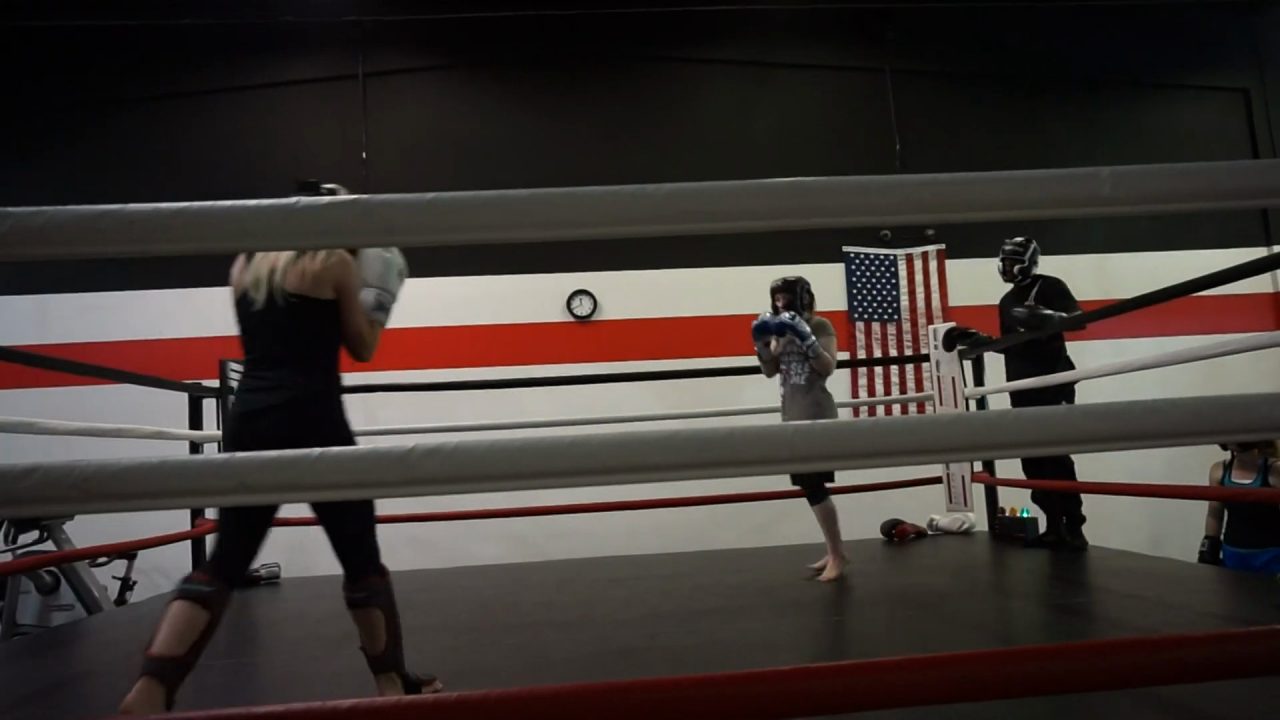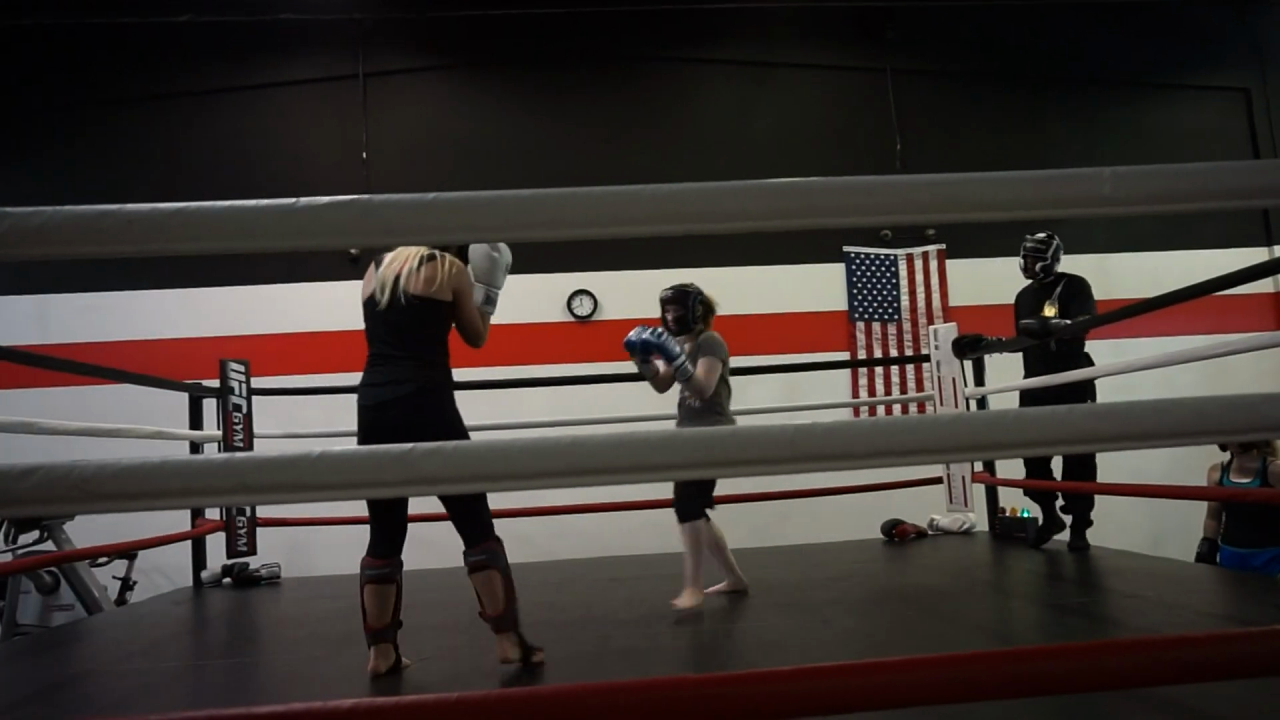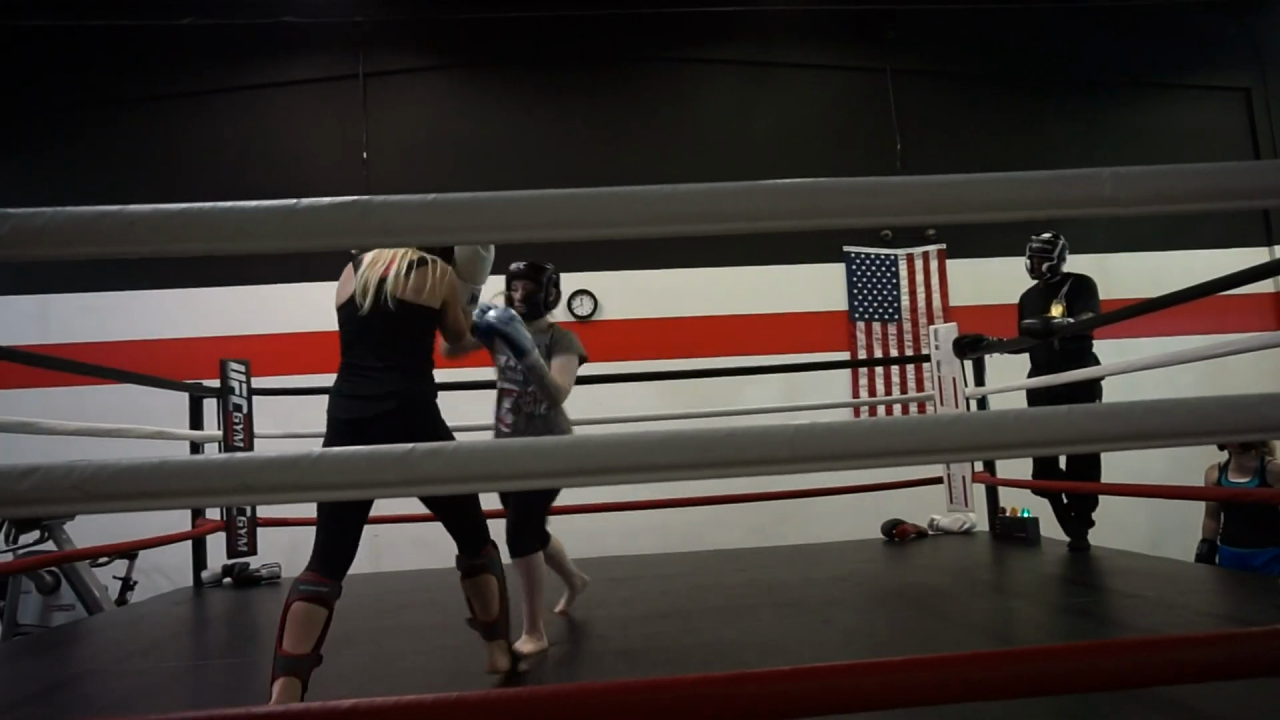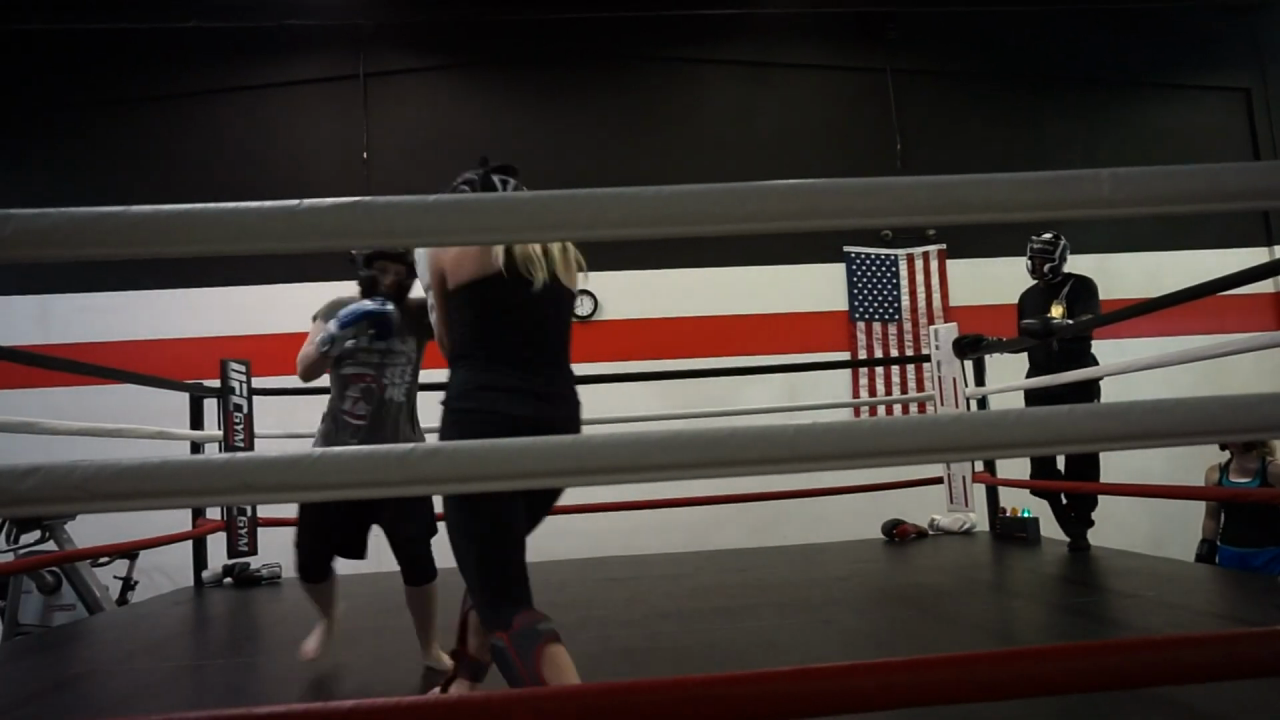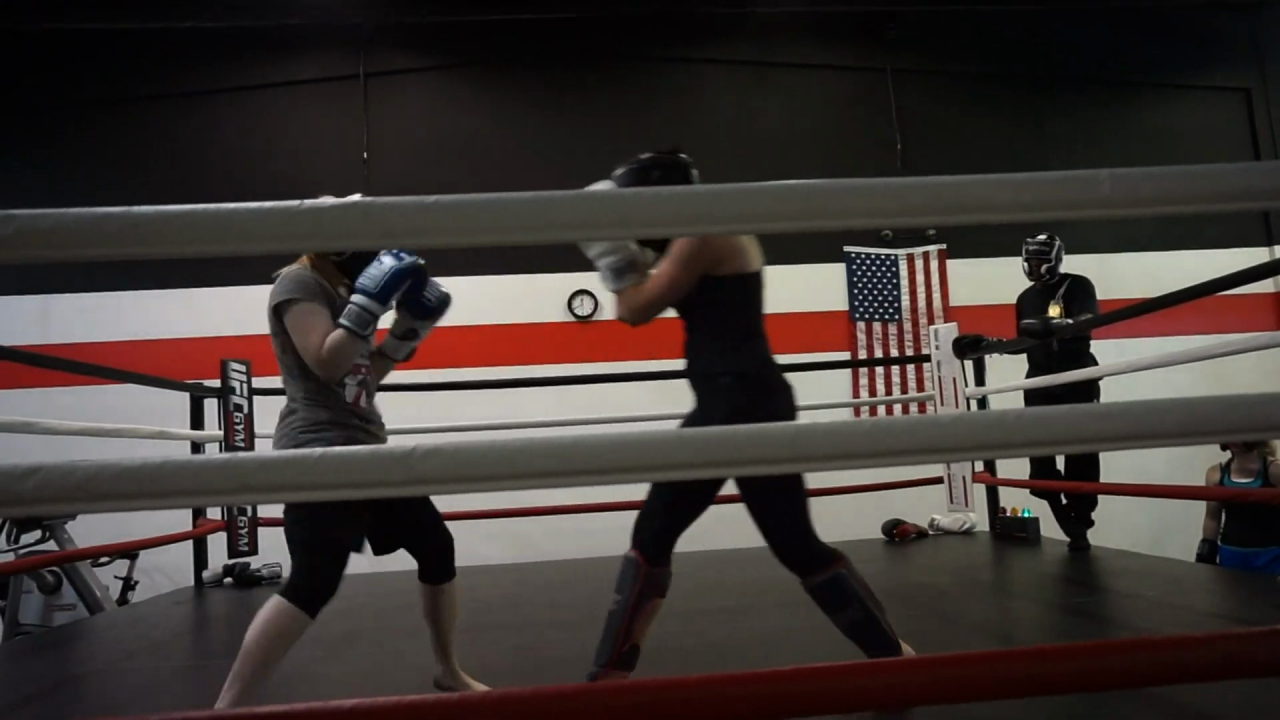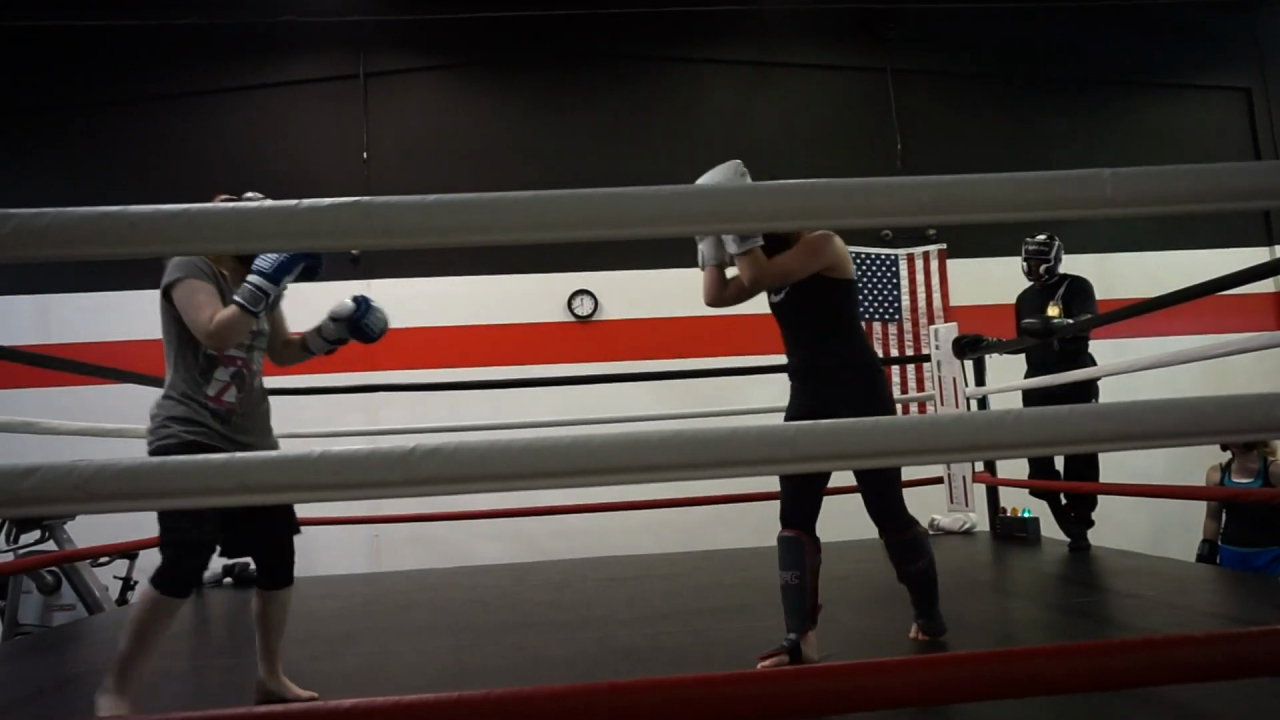
dt=0.7s
person 1, frame 1
left shoulder: (246, 262)
right shoulder: (335, 261)
right elbow: (362, 348)
right wrist: (377, 299)
left hip: (250, 418)
right hip: (311, 419)
left knee: (226, 562)
right knee: (361, 554)
person 1, frame 2
left shoulder: (375, 270)
right shoulder: (452, 268)
right elbow: (476, 337)
right wrist: (484, 294)
left hip: (375, 408)
right hip: (427, 406)
left knee: (384, 537)
right knee: (477, 529)
left ankle: (381, 652)
right ankle: (509, 642)
person 1, frame 3
left shoulder: (352, 271)
right shoulder: (438, 273)
right elbow: (457, 335)
right wrist: (467, 290)
left hip: (348, 420)
right hip: (410, 418)
left knee: (327, 560)
right knee: (473, 535)
left ankle: (284, 690)
right ankle: (500, 652)
person 1, frame 4
left shoulder: (452, 245)
right shoulder: (561, 248)
left elbow: (452, 343)
left hip: (481, 421)
right hip: (555, 424)
left knee: (504, 603)
right knee: (497, 562)
right ankle: (464, 683)
person 1, frame 5
left shoulder: (703, 233)
right shoulder: (691, 245)
left elbow: (636, 311)
right elbow: (637, 310)
left wrist: (614, 253)
right wrist: (619, 251)
left hip: (751, 402)
right hip: (719, 406)
left knee: (797, 548)
right knee: (651, 534)
left ankle: (892, 656)
right ankle: (612, 674)
person 1, frame 6
left shoulder: (821, 241)
right shoulder: (774, 258)
left elbow: (758, 279)
right elbow: (716, 295)
right wrist: (713, 235)
left hip: (858, 388)
right hip: (808, 396)
left knee: (887, 512)
right knee: (795, 516)
left ankle: (928, 613)
right ankle: (799, 639)
person 2, frame 1
left shoulder: (819, 325)
right shoulder: (783, 329)
left elbow: (828, 367)
right elbow: (770, 371)
left wrist: (805, 337)
right wrist: (762, 342)
left hip: (815, 415)
right hip: (792, 415)
left knee: (813, 484)
right knee: (809, 484)
left ankle: (837, 557)
right ankle: (834, 553)
person 2, frame 2
left shoulder: (710, 342)
right shoulder: (681, 342)
left elbow: (703, 389)
right elbow: (662, 385)
left wrist: (673, 355)
right wrist: (644, 358)
left knee: (686, 501)
right knee: (692, 507)
left ankle: (693, 586)
right ankle: (734, 577)
person 2, frame 3
left shoulder: (561, 339)
right shoulder: (500, 325)
left elbow: (557, 393)
right elbow: (453, 350)
left wrist: (527, 351)
right wrist: (473, 330)
right hip: (509, 445)
left knee: (523, 530)
right knee: (531, 527)
left ankle: (534, 632)
right ankle: (574, 581)
person 2, frame 4
left shoulder: (417, 313)
right shoulder: (339, 310)
right elbow: (305, 370)
right wrist: (339, 328)
right hip: (339, 451)
left knee: (415, 555)
right knee: (312, 559)
left ankle: (430, 646)
right ankle: (327, 620)
person 2, frame 5
left shoulder: (341, 292)
right shoulder: (301, 284)
right elbow: (326, 365)
left wrist: (414, 322)
right wrist: (369, 301)
left hip: (357, 449)
right hip: (321, 446)
left knee: (435, 545)
right knee: (314, 581)
left ankle: (449, 673)
right ankle: (225, 713)
person 2, frame 6
left shoulder: (254, 281)
right shoulder: (189, 269)
left elbow: (282, 352)
right elbow: (217, 336)
left wrist: (337, 326)
right wrist: (267, 277)
left hip: (251, 441)
right hip: (189, 437)
left knee: (278, 555)
right knee: (186, 564)
left ankle: (271, 676)
person 3, frame 1
left shoulder: (1049, 287)
right shoulder: (1008, 300)
left wrist: (1040, 314)
right wrist: (975, 338)
left hip: (1051, 382)
right hip: (1022, 387)
left knee: (1054, 455)
right knee: (1033, 457)
left ankle: (1073, 527)
right ankle: (1055, 525)
person 3, frame 2
left shoulder: (1074, 285)
right shoulder: (1024, 296)
left elbow: (1085, 322)
left wrist: (1049, 325)
left hip: (1072, 382)
right hip: (1036, 384)
left knee: (1077, 456)
right knee: (1033, 453)
left ankle: (1079, 528)
right ankle: (1050, 517)
person 3, frame 3
left shoulder: (1080, 285)
right shoulder: (1028, 297)
left elbow: (1088, 321)
left wrist: (1052, 324)
left hip: (1080, 382)
right hip: (1043, 384)
left knee: (1082, 457)
right knee: (1042, 458)
left ankle: (1080, 526)
right ankle: (1070, 521)
person 3, frame 4
left shoulder: (1081, 286)
right shoulder: (1028, 297)
left elbow: (1088, 323)
left wrist: (1052, 325)
left hip: (1078, 381)
right hip: (1041, 384)
left knee: (1080, 456)
right knee: (1039, 454)
left ankle: (1080, 525)
right ankle: (1070, 523)
person 3, frame 5
left shoulder: (1078, 286)
right shoulder: (1025, 298)
left elbow: (1087, 322)
left wrist: (1051, 325)
left hip: (1077, 380)
right hip: (1041, 383)
left knee: (1080, 455)
right knee: (1038, 451)
left ankle: (1079, 524)
right ankle: (1069, 520)
person 3, frame 6
left shoulder: (1077, 286)
right shoulder: (1025, 298)
left elbow: (1087, 321)
left wrist: (1052, 324)
left hip: (1076, 380)
right hip: (1039, 383)
left knee: (1080, 456)
left ankle: (1080, 524)
right ankle: (1067, 521)
